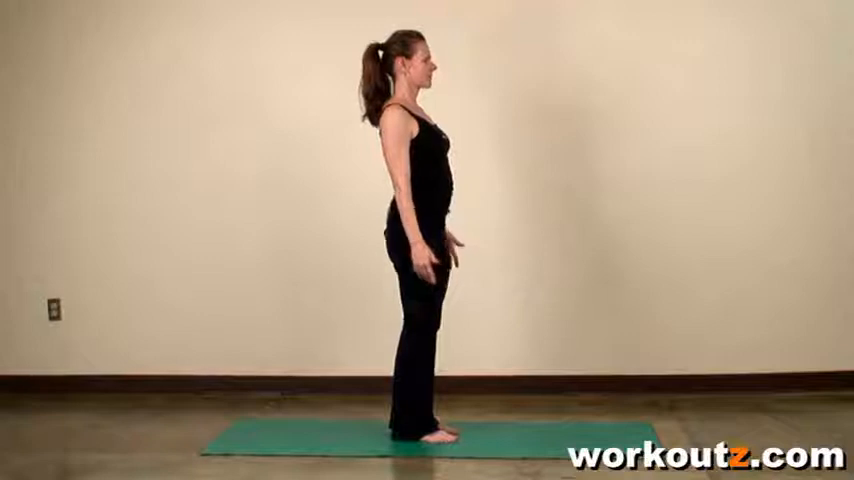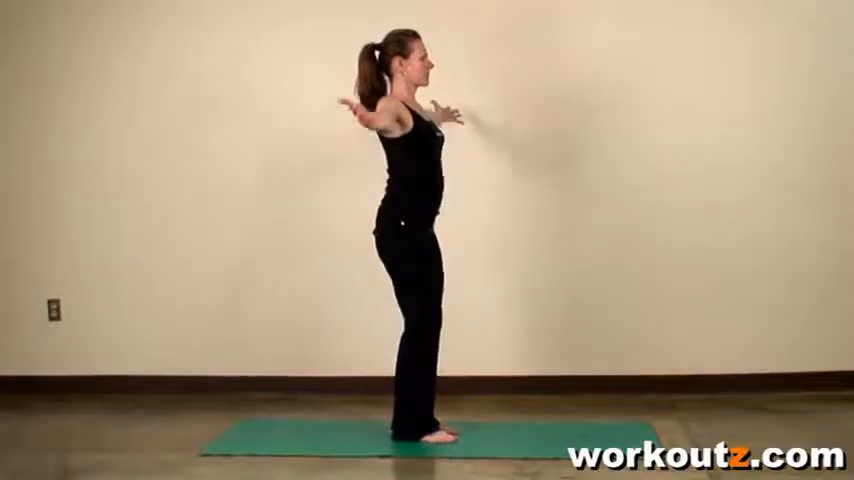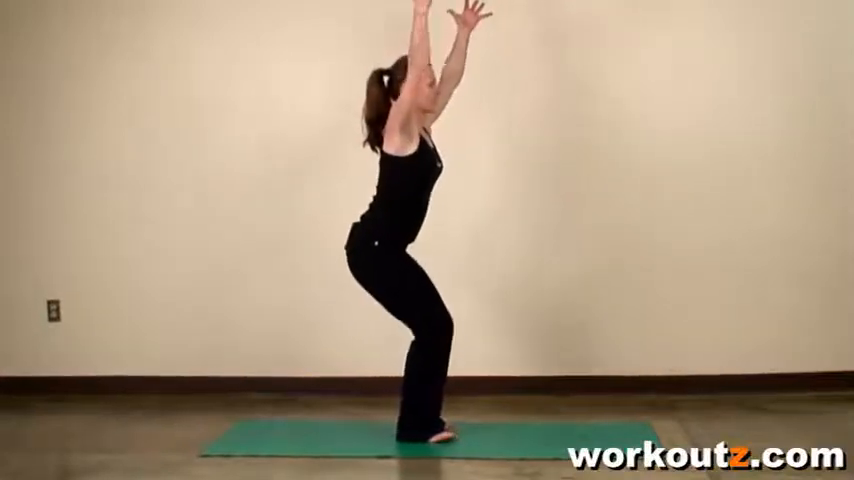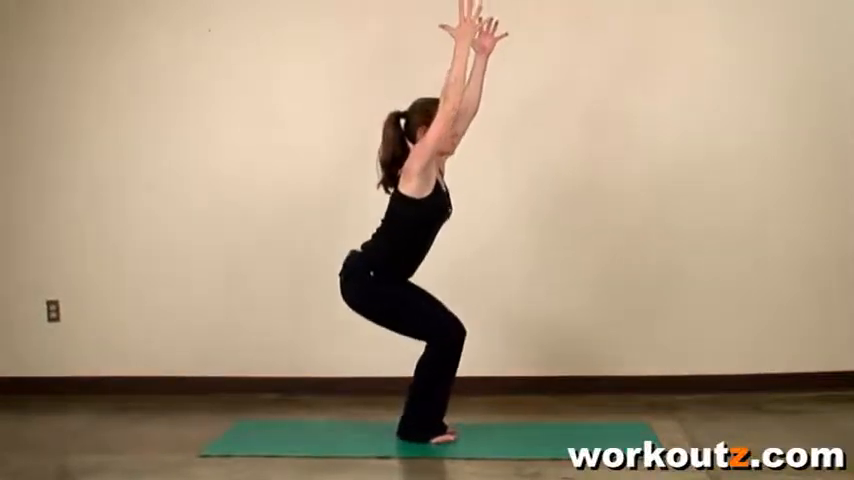
dt=1s
person 1, frame 1
left shoulder: (414, 111)
right shoulder: (394, 115)
right elbow: (402, 185)
right wrist: (415, 242)
left hip: (429, 228)
right hip: (413, 232)
left knee: (426, 326)
right knee: (419, 326)
left ankle: (418, 418)
right ankle: (411, 424)
person 1, frame 2
left shoulder: (412, 108)
right shoulder: (392, 107)
right elbow: (381, 119)
left wrist: (442, 115)
right wrist: (364, 116)
left hip: (418, 228)
right hip: (400, 229)
left knee: (427, 323)
right knee: (421, 323)
left ankle: (420, 419)
right ankle: (412, 424)
person 1, frame 3
left shoulder: (421, 126)
right shoulder: (399, 127)
left elbow: (451, 78)
right elbow: (416, 68)
left hip: (386, 249)
right hip: (372, 250)
left knee: (436, 328)
right knee: (433, 327)
left ankle: (423, 420)
right ankle: (416, 425)
person 1, frame 4
left shoulder: (435, 167)
right shoulder: (417, 168)
left elbow: (466, 110)
right elbow: (450, 104)
left wrist: (482, 55)
right wrist: (461, 43)
left hip: (381, 278)
right hip: (366, 280)
left knee: (448, 334)
right knee: (446, 335)
left ankle: (424, 422)
right ankle: (419, 427)
